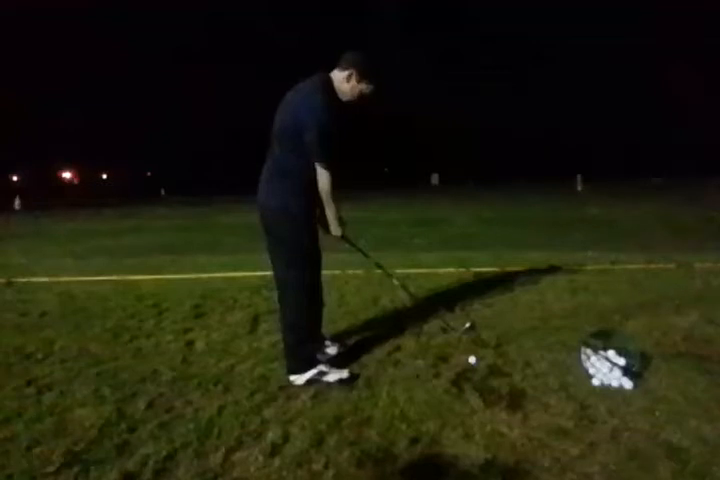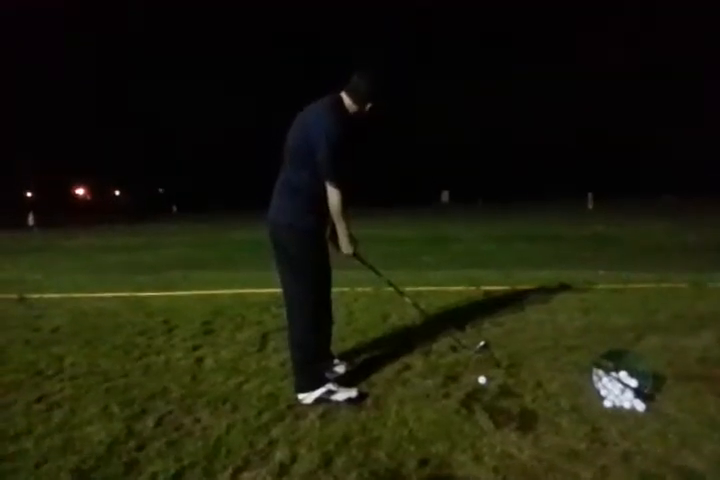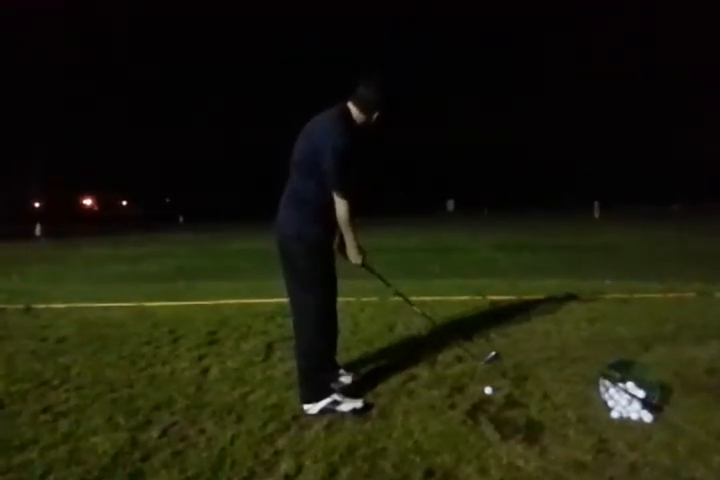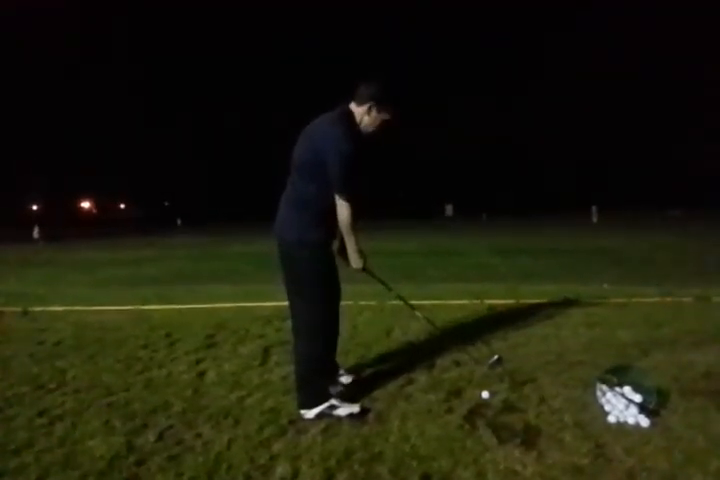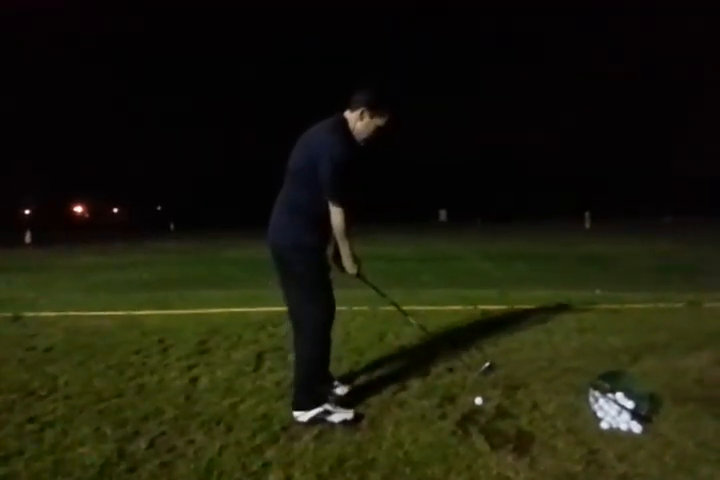
dt=1s
person 1, frame 1
left shoulder: (314, 93)
right shoulder: (317, 101)
right elbow: (321, 167)
left wrist: (322, 210)
right wrist: (331, 215)
left hip: (286, 197)
right hip: (286, 202)
left knee: (306, 276)
right knee: (297, 281)
left ankle: (311, 341)
right ankle: (303, 365)
person 1, frame 2
left shoulder: (326, 112)
right shoulder: (330, 122)
right elbow: (332, 185)
left wrist: (331, 226)
right wrist: (343, 234)
left hip: (297, 214)
right hip: (296, 220)
left knee: (317, 292)
right knee: (306, 298)
left ankle: (320, 358)
right ankle: (312, 384)
person 1, frame 3
left shoulder: (333, 123)
right shoulder: (336, 133)
right elbow: (339, 196)
left wrist: (338, 235)
right wrist: (351, 244)
left hip: (304, 224)
right hip: (303, 229)
left knee: (322, 303)
right knee: (313, 308)
left ankle: (325, 368)
right ankle: (317, 394)
person 1, frame 4
left shoulder: (333, 126)
right shoulder: (340, 135)
right elbow: (342, 200)
left wrist: (341, 241)
right wrist: (352, 248)
left hip: (303, 227)
right hip: (303, 233)
left knee: (327, 303)
right knee: (312, 313)
left ankle: (326, 371)
right ankle: (315, 399)
person 1, frame 5
left shoulder: (329, 135)
right shoulder: (333, 142)
right elbow: (335, 206)
left wrist: (338, 248)
right wrist: (346, 253)
left hip: (296, 234)
right hip: (297, 238)
left knee: (316, 311)
right knee: (315, 314)
left ankle: (319, 381)
right ankle: (309, 403)
